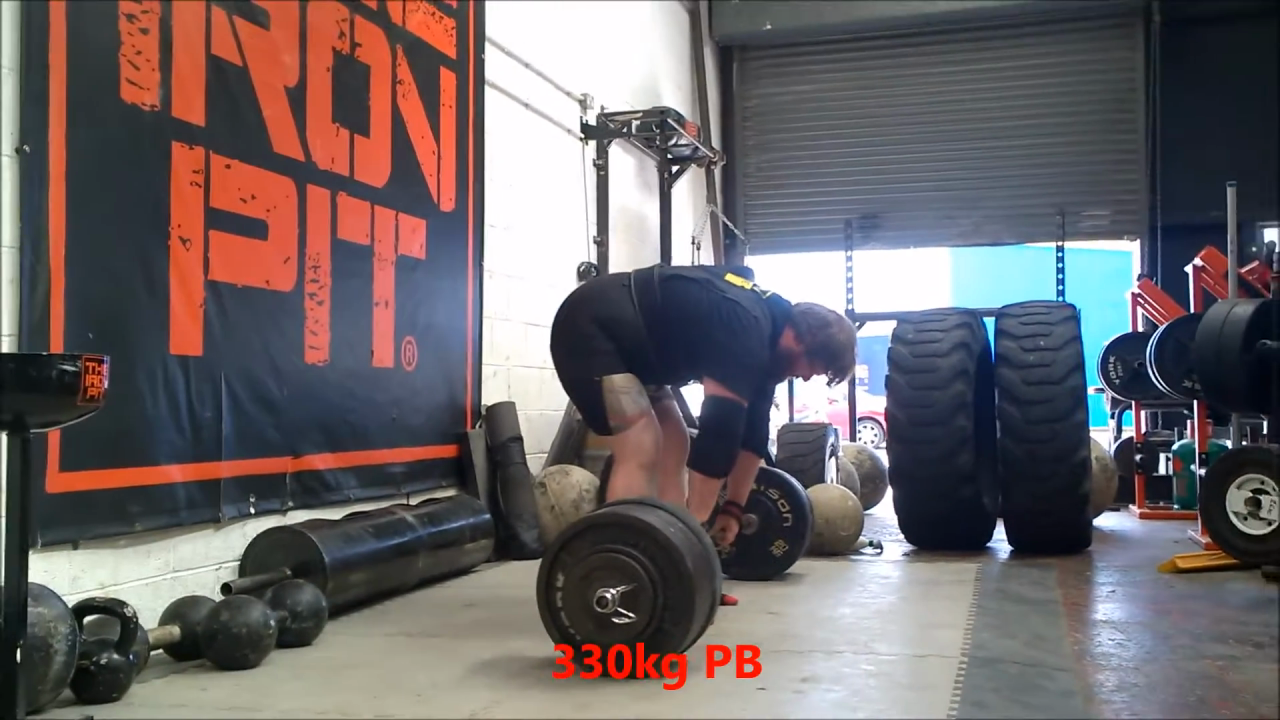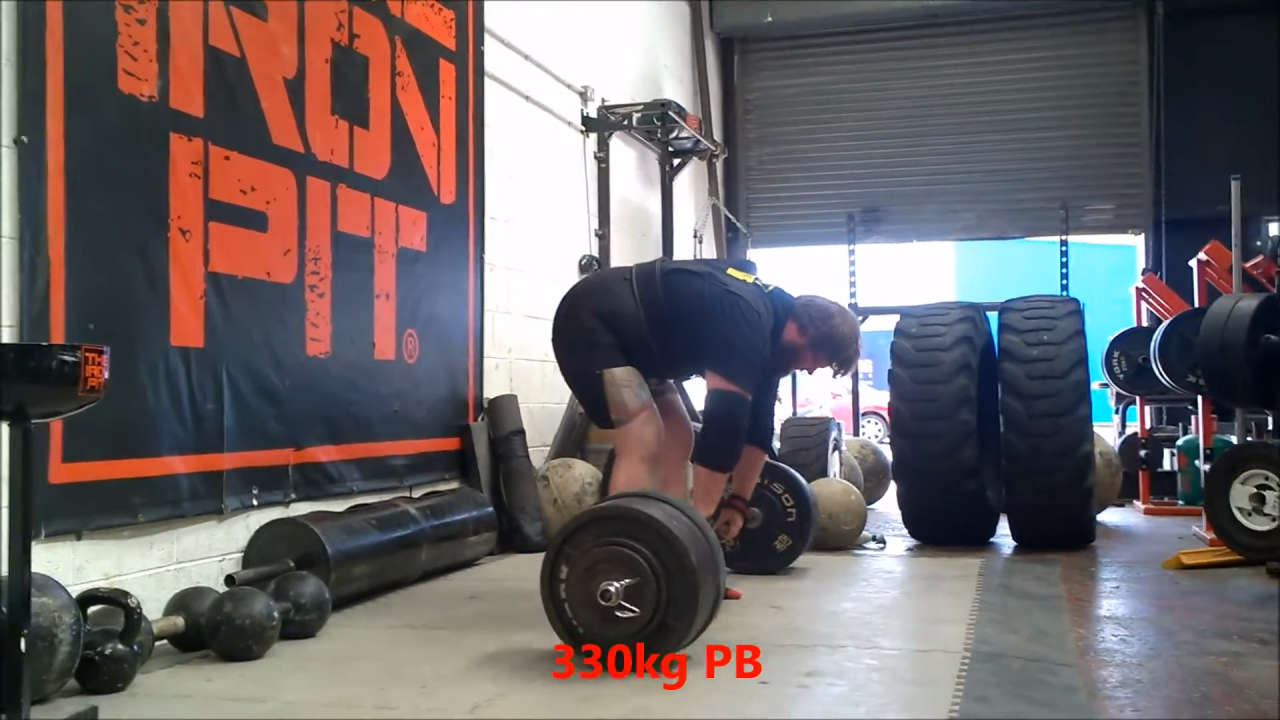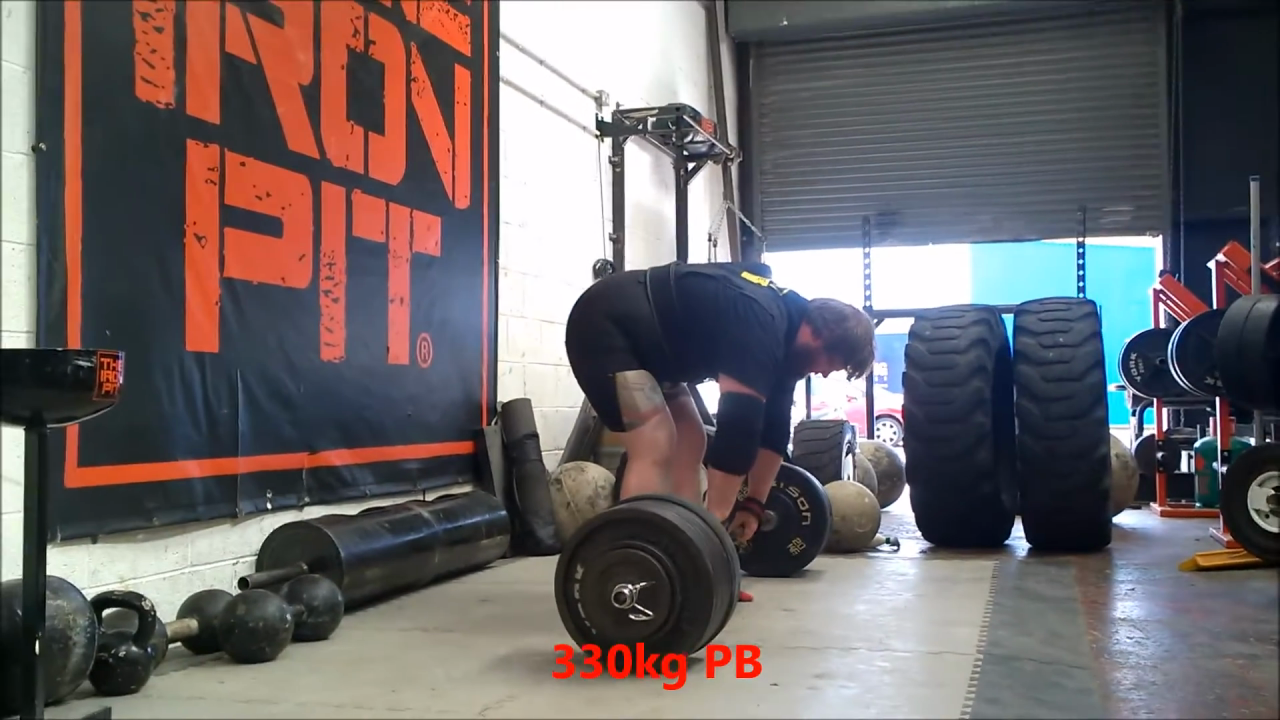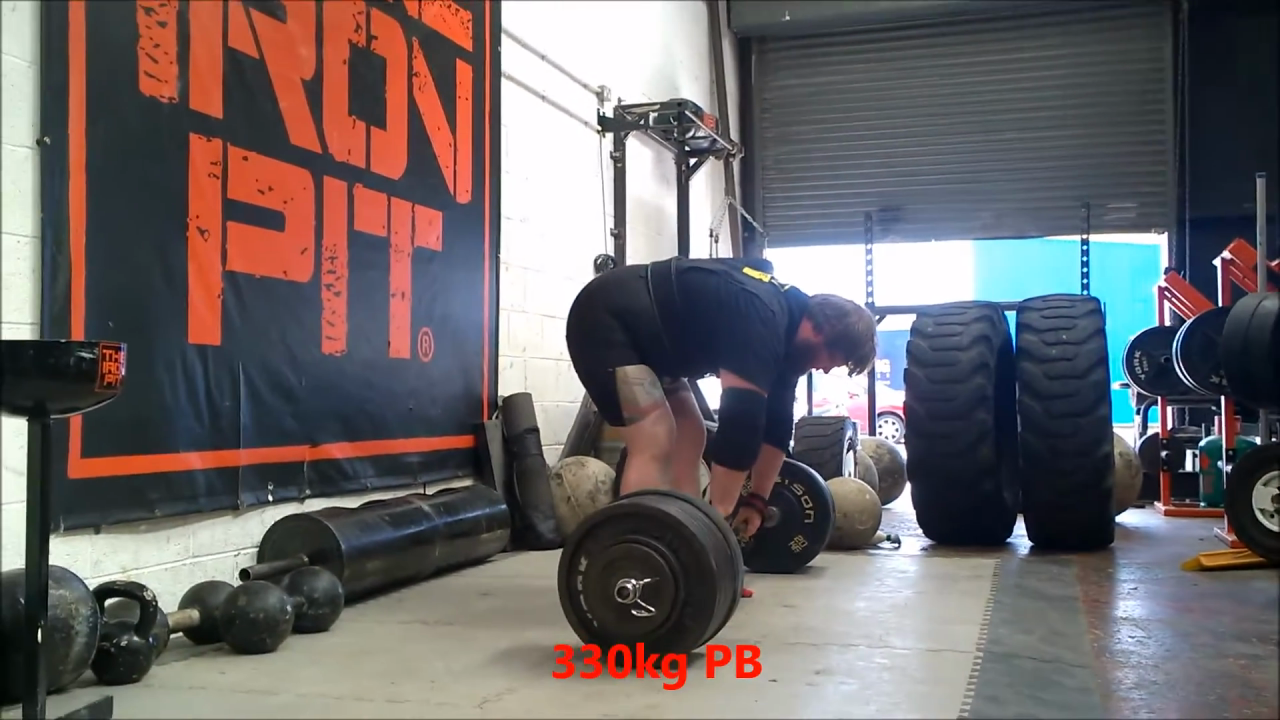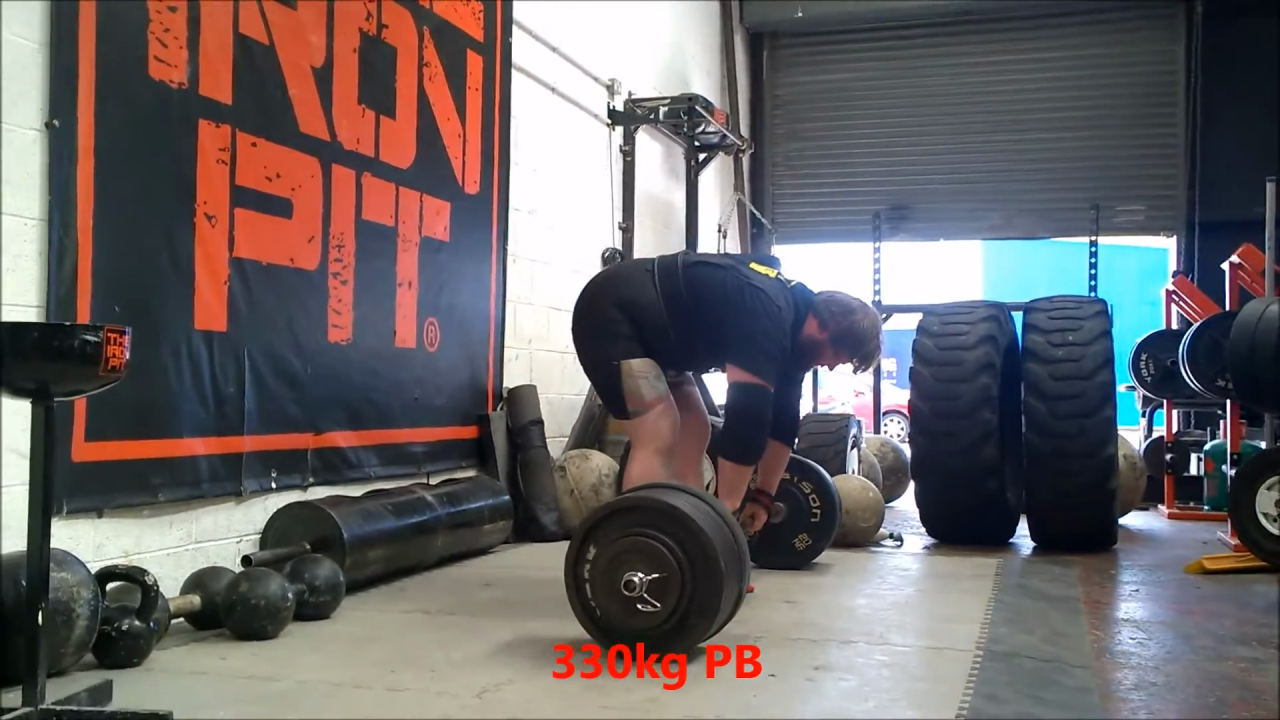
dt=0.1s
person 1, frame 1
right shoulder: (747, 341)
left elbow: (752, 432)
right elbow: (719, 438)
left wrist: (733, 512)
left hip: (631, 345)
right hip: (590, 332)
left knee: (674, 450)
right knee: (641, 455)
person 1, frame 2
left shoulder: (771, 327)
right shoulder: (746, 326)
left elbow: (756, 420)
right elbow: (723, 421)
left wrist: (739, 501)
right wrist: (702, 520)
left hip: (632, 337)
right hip: (592, 325)
left knee: (678, 443)
right knee: (643, 447)
person 1, frame 3
left shoulder: (786, 328)
right shoulder: (761, 328)
left elbow: (773, 424)
right elbow: (738, 424)
left wrist: (754, 504)
right wrist: (717, 522)
left hip: (646, 340)
right hip: (606, 328)
left knee: (690, 445)
right knee: (655, 450)
person 1, frame 4
left shoulder: (788, 331)
right shoulder: (764, 331)
left elbow: (775, 422)
right elbow: (741, 425)
left wrist: (757, 503)
right wrist: (719, 519)
left hip: (649, 337)
right hip: (605, 325)
left knee: (690, 443)
right knee: (656, 448)
person 1, frame 5
left shoulder: (791, 324)
right shoulder: (766, 319)
left elbow: (782, 416)
right elbow: (747, 415)
left wrist: (764, 495)
right wrist: (726, 510)
left hip: (652, 326)
right hip: (612, 315)
left knee: (694, 434)
right knee: (660, 437)
